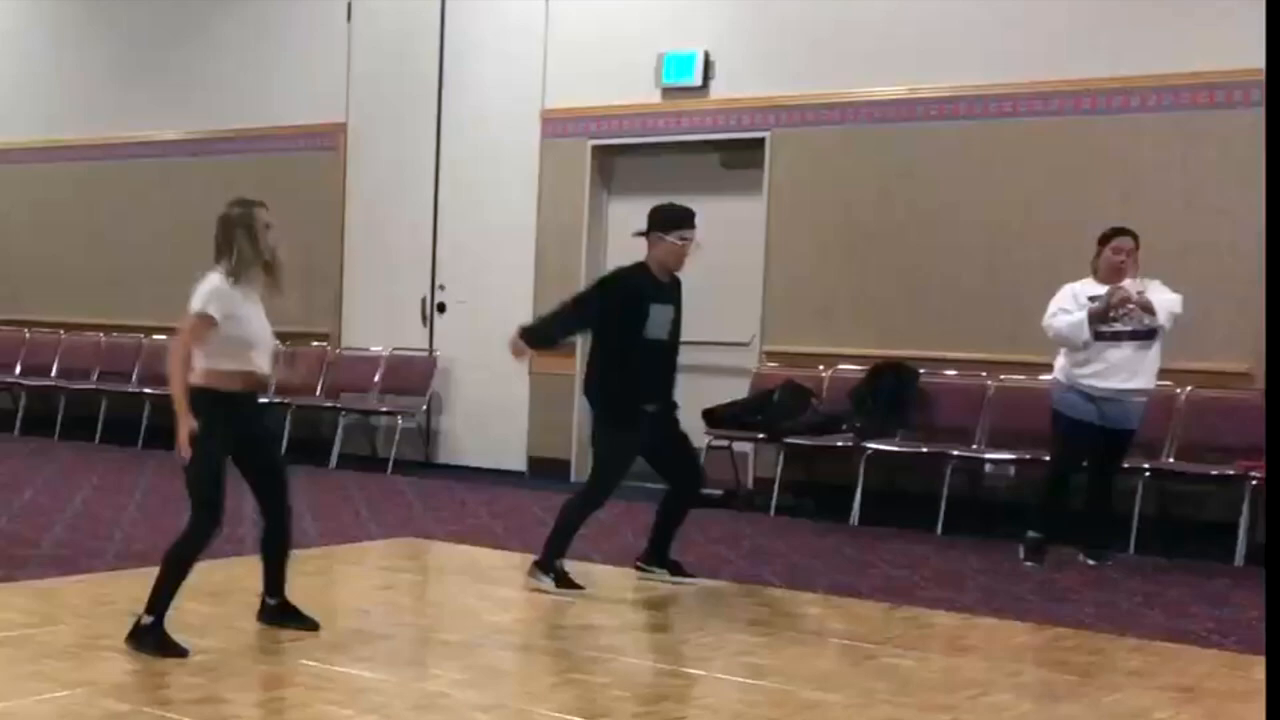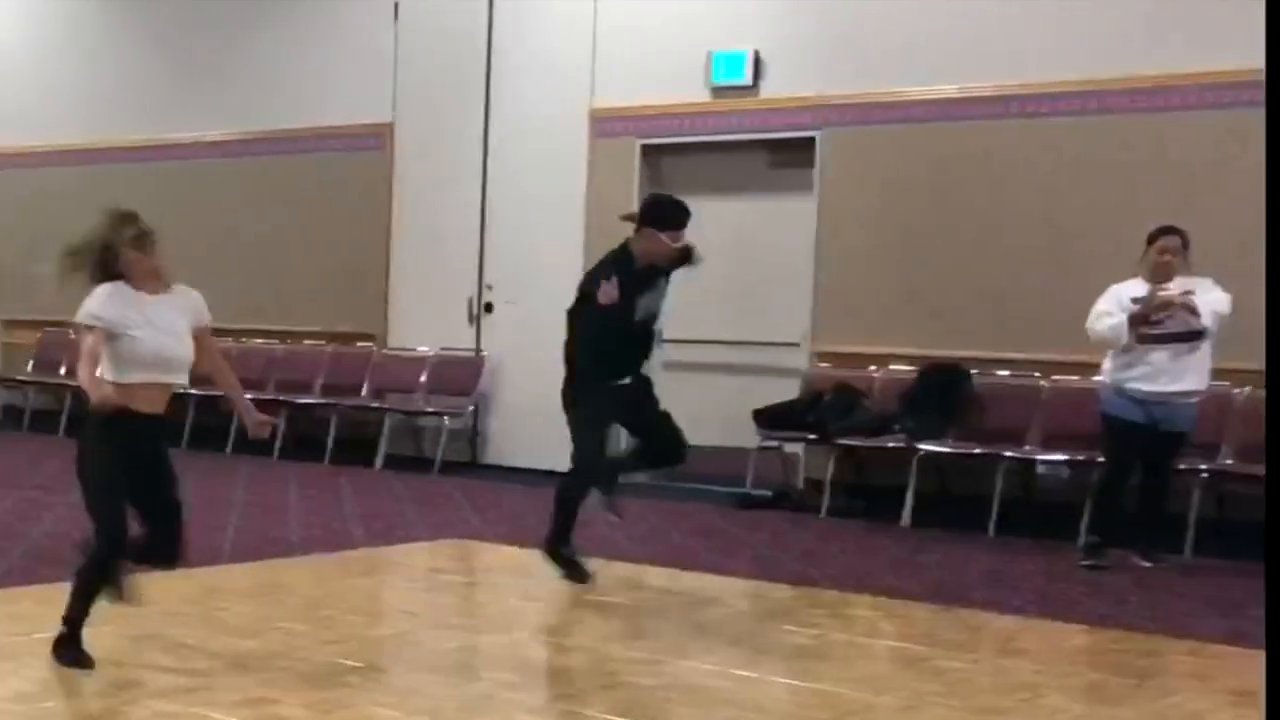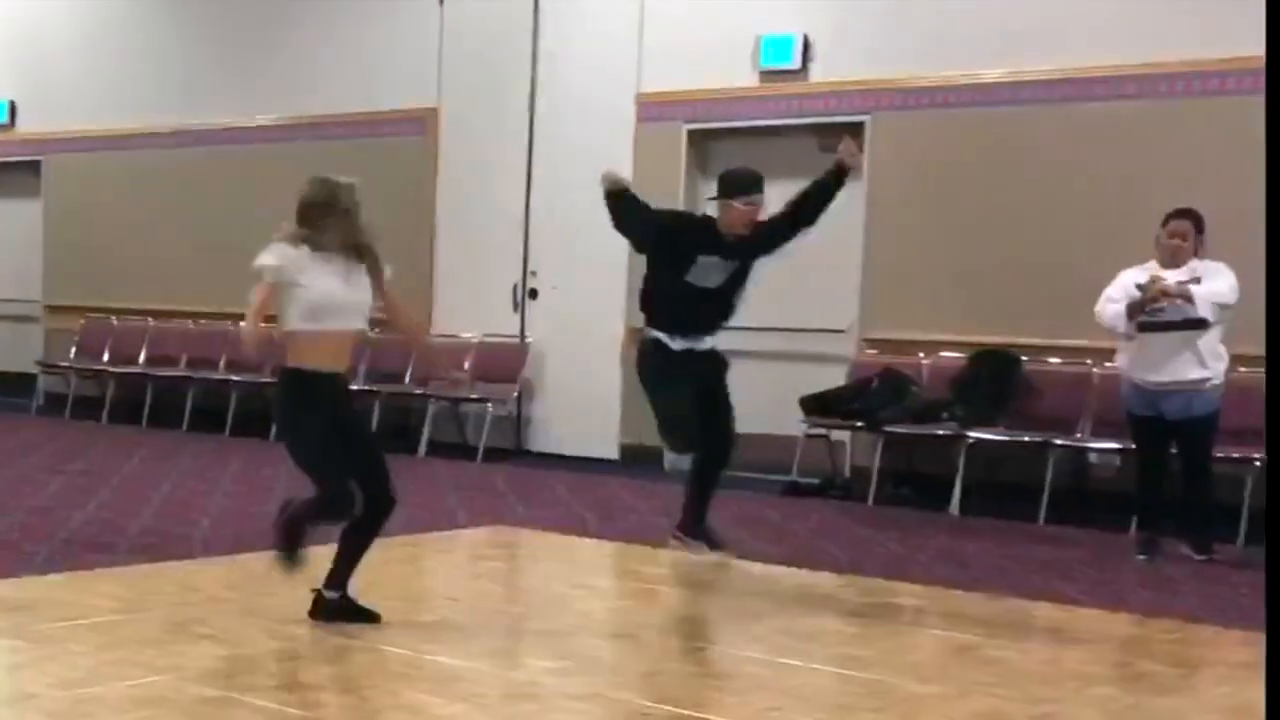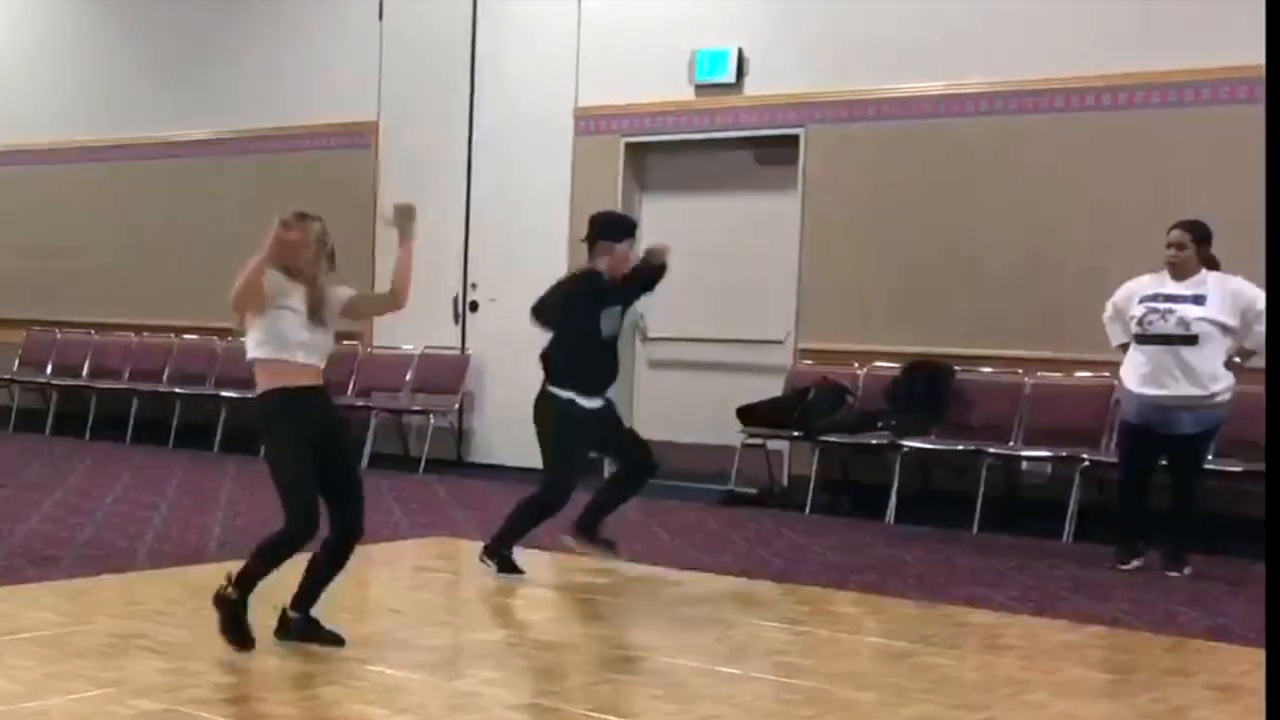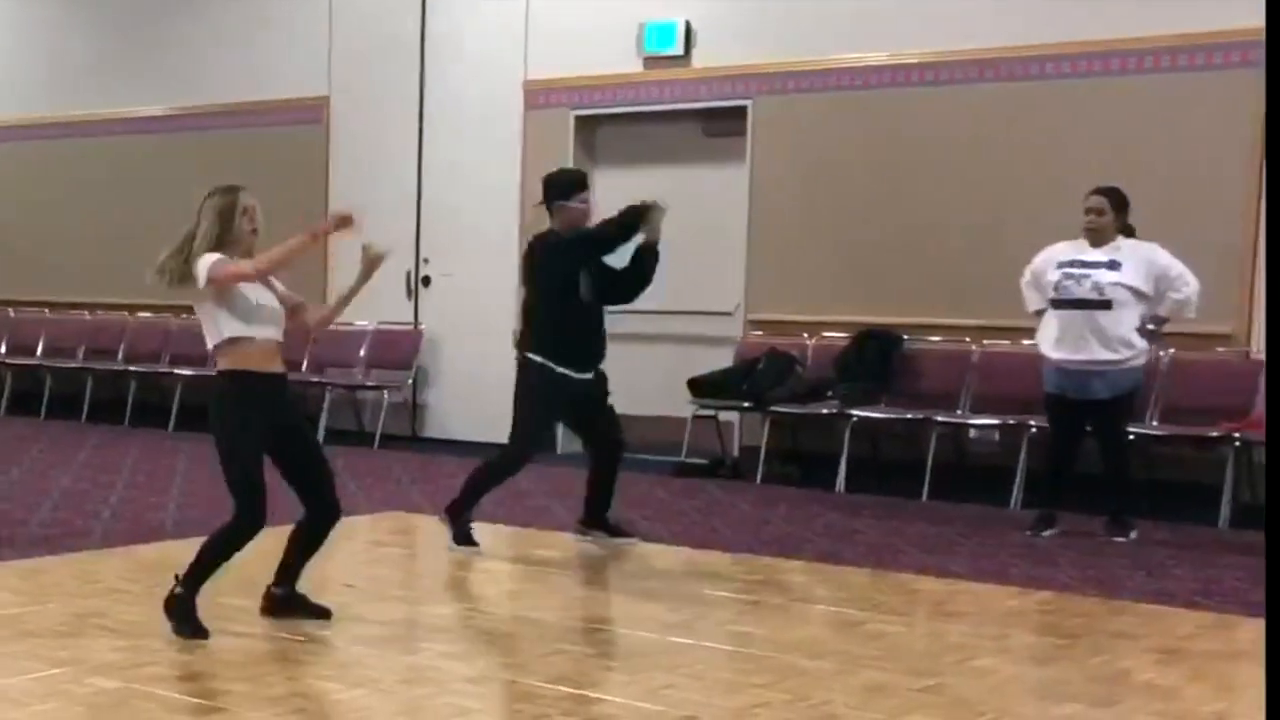
dt=1s
person 1, frame 1
left shoulder: (250, 285)
right shoulder: (219, 289)
right elbow: (179, 354)
right wrist: (184, 419)
left hip: (244, 409)
right hip: (211, 409)
left knee: (278, 508)
right knee: (206, 520)
left ankle: (274, 601)
right ankle: (149, 625)
person 1, frame 2
left shoulder: (189, 301)
right shoulder: (107, 300)
left elbow: (212, 362)
right elbow: (88, 363)
left wrist: (248, 410)
right wrist: (95, 393)
left hip: (150, 436)
right hip: (106, 431)
left knee: (167, 544)
right knee: (114, 539)
left ankle: (105, 557)
right ankle: (68, 634)
person 1, frame 3
left shoulder: (362, 264)
right shoulder: (284, 257)
left elbow: (400, 320)
right elbow: (252, 316)
right wrist: (252, 333)
left hip: (338, 394)
right hip: (299, 392)
left knee: (380, 498)
right knee: (339, 499)
left ankle: (331, 594)
right ankle: (293, 519)
person 1, frame 4
left shoulder: (329, 297)
right shoulder: (267, 285)
left elbow: (395, 299)
right elbow: (241, 302)
left wrist: (404, 234)
right wrist: (272, 246)
left hip: (323, 413)
right hip: (281, 415)
left knee: (349, 525)
right knee: (303, 524)
left ankle: (297, 614)
right ankle: (234, 594)
person 1, frame 5
left shoulder: (265, 282)
right shoulder: (211, 265)
left elbow: (313, 320)
right elbow: (266, 265)
left wrist: (361, 279)
right wrist: (325, 230)
left hip: (279, 398)
right hip: (236, 397)
left knee: (326, 507)
right knee: (250, 513)
left ankle: (282, 590)
right ankle: (183, 594)
person 2, frame 1
left shoulder: (672, 288)
right shoulder: (623, 286)
right elbow: (575, 314)
right wrist: (532, 336)
left hip: (655, 407)
right hip: (617, 405)
left knee: (688, 479)
right knee: (602, 484)
left ankle: (655, 556)
right ankle: (547, 562)
person 2, frame 2
left shoulder: (656, 263)
right shoulder: (612, 273)
right elbow: (580, 328)
right wrist: (603, 307)
left hip: (627, 379)
right hip: (590, 383)
left knee: (671, 448)
right knee: (587, 466)
left ankle: (608, 472)
right ankle: (560, 546)
person 2, frame 3
left shoulder: (752, 239)
right shoulder: (678, 232)
left elbow: (799, 214)
right elbow: (632, 220)
left wrist: (840, 169)
right wrist: (616, 191)
left hip: (703, 353)
right hip: (662, 351)
left knee: (719, 440)
right knee: (683, 432)
left ankle: (692, 524)
person 2, frame 4
left shoulder: (617, 285)
right shoulder: (576, 289)
left elbow: (641, 281)
right elbow: (545, 313)
left wrist: (654, 264)
right wrist: (597, 275)
left hip: (595, 406)
right hip: (563, 406)
left knee: (641, 464)
right knee: (558, 488)
left ankle: (587, 527)
right ankle: (497, 549)
person 2, frame 5
left shoulder: (586, 255)
right shoulder: (546, 249)
left elbow: (618, 292)
right elbow: (598, 239)
left wrist: (650, 245)
right wrist: (639, 215)
left hip: (583, 373)
right hip: (543, 370)
left knee: (609, 444)
right knee: (521, 450)
left ankle: (594, 519)
right ankle: (459, 513)
person 3, frame 1
left shoulder: (1149, 289)
right shoulder: (1075, 291)
left elbow: (1172, 307)
right elbow: (1055, 327)
left wrist: (1140, 302)
right wrist: (1098, 311)
left hip: (1126, 402)
right hip: (1078, 396)
left knee: (1104, 475)
right knee: (1062, 468)
left ankle: (1095, 544)
right ankle: (1037, 536)
person 3, frame 2
left shoulder: (1199, 287)
right shoulder: (1121, 292)
left elbow: (1220, 306)
right elbow: (1099, 330)
left wrist: (1181, 302)
right wrist: (1138, 314)
left hip: (1177, 402)
right hip: (1126, 398)
left knee: (1158, 477)
right knee: (1117, 469)
left ankle: (1145, 544)
right ankle: (1097, 541)
person 3, frame 3
left shoulder: (1213, 272)
right shoulder: (1132, 276)
left elbow: (1222, 295)
right elbow: (1105, 313)
left wrist: (1176, 291)
right wrist: (1140, 302)
left hip: (1197, 390)
right hip: (1144, 389)
left knee: (1197, 467)
right knee: (1150, 466)
left ankle: (1198, 538)
right ankle: (1148, 534)
person 3, frame 4
left shoulder: (1228, 289)
right shoulder: (1142, 287)
left elbow: (1262, 317)
right elbow: (1113, 313)
left wrist: (1237, 357)
right wrist: (1129, 351)
left hip: (1197, 406)
right hip: (1141, 401)
left knee: (1185, 483)
right knee: (1132, 475)
left ankle: (1177, 553)
right ankle: (1132, 545)
person 3, frame 5
left shoulder: (1143, 255)
right shoulder: (1058, 254)
left elbow: (1184, 287)
right elbow: (1031, 281)
left wrist: (1150, 326)
right wrist: (1046, 320)
left hip: (1114, 370)
right hip: (1061, 368)
left knee: (1113, 446)
right knee: (1060, 444)
left ankle: (1121, 517)
right ankle: (1049, 512)
